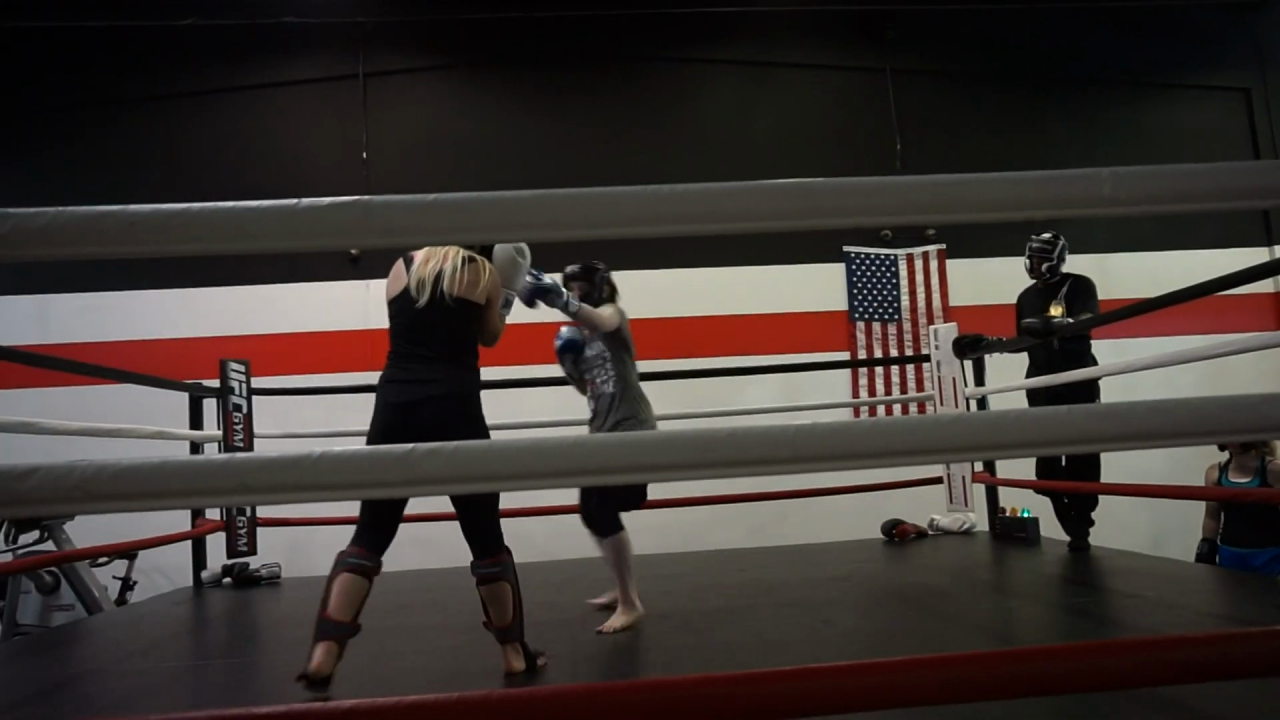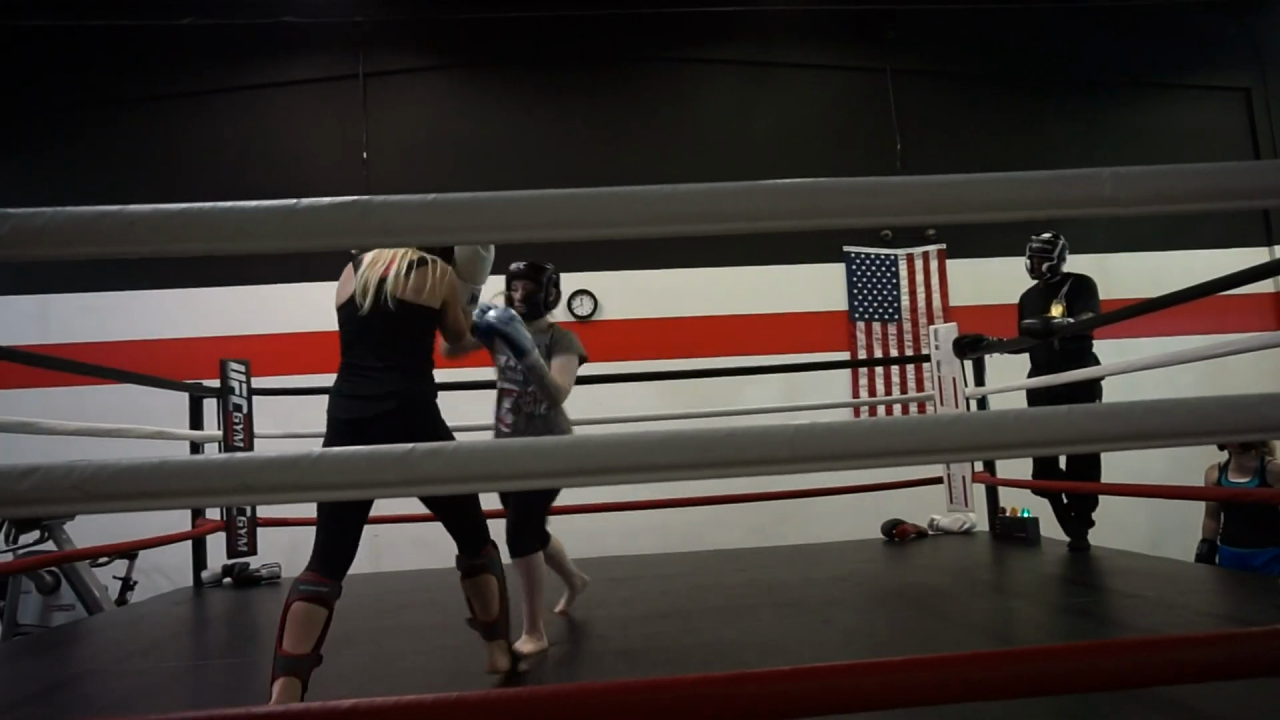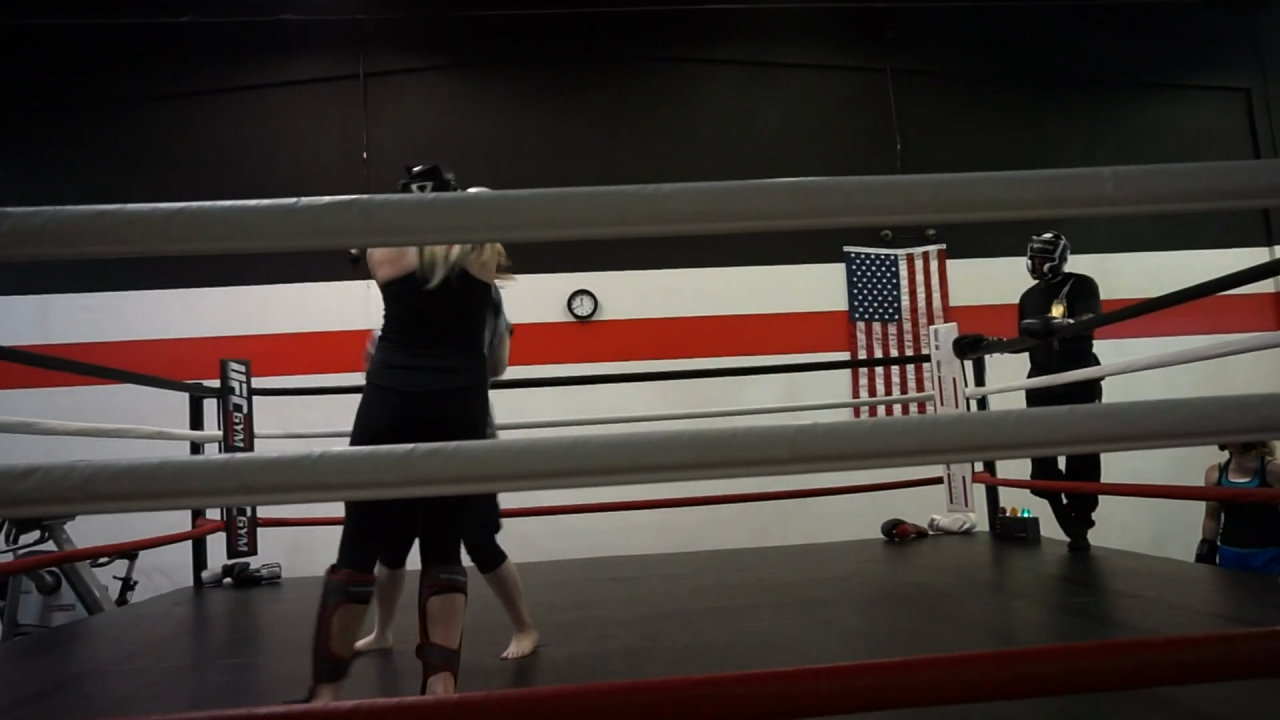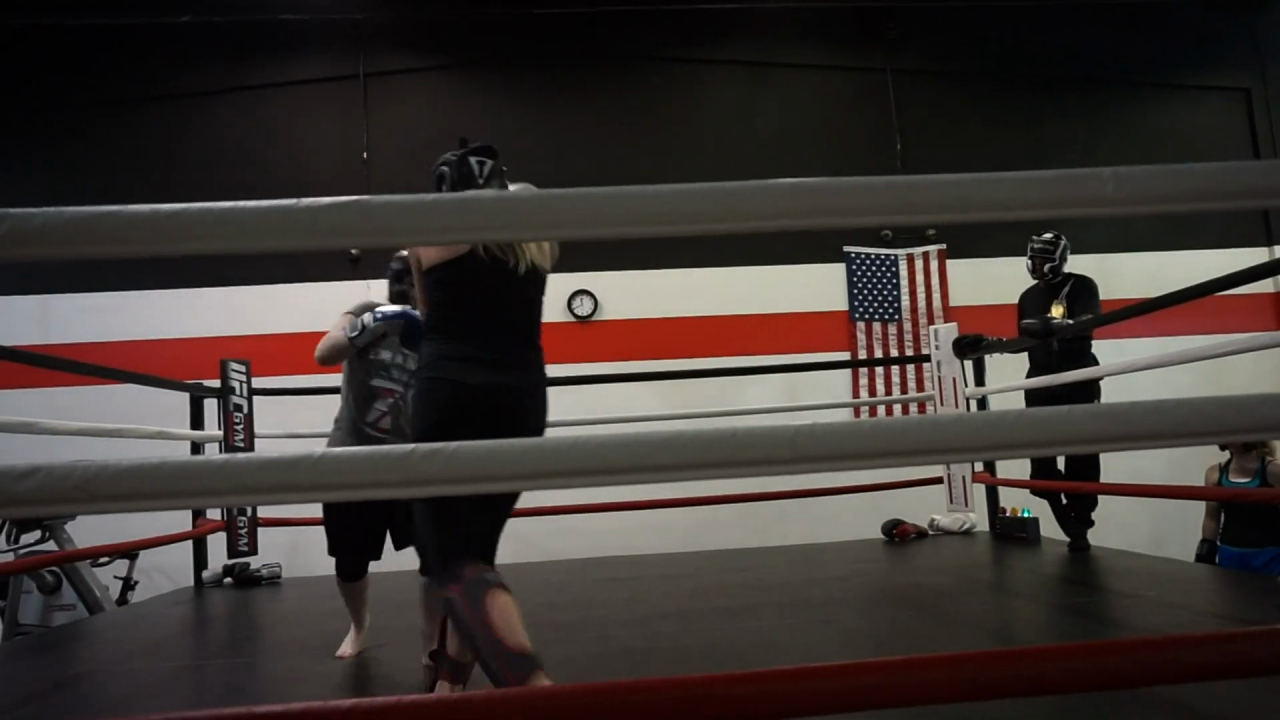
dt=0.3s
person 1, frame 1
left shoulder: (401, 268)
right shoulder: (483, 273)
right wrist: (505, 295)
left hip: (396, 408)
right hip: (453, 410)
left knee: (368, 539)
right knee: (487, 539)
left ankle: (323, 655)
right ankle: (515, 652)
person 1, frame 2
left shoulder: (352, 271)
right shoulder: (438, 273)
right elbow: (457, 335)
right wrist: (467, 290)
left hip: (348, 420)
right hip: (410, 418)
left knee: (327, 560)
right knee: (473, 535)
left ankle: (284, 690)
right ankle: (500, 652)
person 1, frame 3
left shoulder: (384, 246)
right shoulder: (487, 250)
left hip: (393, 398)
right hip: (463, 402)
left knee: (360, 555)
right knee: (442, 552)
left ankle: (326, 689)
right ankle: (441, 682)
person 1, frame 4
right shoulder: (538, 236)
left hip: (448, 395)
right hip: (521, 399)
left knee: (453, 563)
right knee: (475, 550)
left ankle: (534, 689)
right ankle: (447, 685)
person 2, frame 1
left shoulder: (609, 314)
right shoulder: (583, 332)
left elbow: (602, 323)
left wrist: (555, 298)
right wrist: (570, 359)
left hip: (632, 429)
right hip: (604, 431)
left knee: (604, 511)
right knee: (594, 511)
left ankle: (630, 604)
right ankle: (622, 590)
person 2, frame 2
left shoulder: (561, 339)
right shoulder: (500, 325)
left elbow: (557, 393)
right elbow: (453, 350)
left wrist: (527, 351)
right wrist: (473, 330)
right hip: (509, 445)
left knee: (523, 530)
right knee: (531, 527)
left ankle: (534, 632)
right ankle: (574, 581)
person 2, frame 3
left shoulder: (485, 317)
left elbow: (494, 367)
left wrist: (494, 312)
left knee: (480, 544)
right knee: (394, 541)
left ankle: (525, 630)
right ankle: (383, 631)
person 2, frame 4
left shoulder: (428, 332)
right shoulder: (367, 314)
right elbow: (324, 356)
right wrist: (373, 324)
right knee: (352, 560)
right ankle: (359, 625)
person 3, frame 1
left shoulder: (1079, 285)
right shoulder: (1026, 297)
left elbow: (1087, 321)
left wrist: (1051, 324)
left hip: (1078, 382)
right hip: (1042, 384)
left knee: (1082, 457)
right knee: (1046, 456)
left ankle: (1080, 527)
right ankle: (1070, 520)
person 3, frame 2
left shoulder: (1080, 285)
right shoulder: (1028, 297)
left elbow: (1088, 321)
left wrist: (1052, 324)
left hip: (1080, 382)
right hip: (1043, 384)
left knee: (1082, 457)
right knee: (1042, 458)
left ankle: (1080, 526)
right ankle: (1070, 521)
person 3, frame 3
left shoulder: (1082, 285)
right shoulder: (1029, 296)
left elbow: (1088, 322)
left wrist: (1052, 325)
left hip: (1079, 382)
right hip: (1042, 384)
left knee: (1081, 457)
right knee: (1041, 457)
left ankle: (1080, 526)
right ankle: (1070, 523)
person 3, frame 4
left shoulder: (1081, 286)
right shoulder: (1028, 297)
left elbow: (1088, 323)
left wrist: (1052, 324)
left hip: (1078, 381)
right hip: (1041, 384)
left knee: (1080, 457)
right knee: (1040, 455)
left ankle: (1079, 525)
right ankle: (1070, 522)
